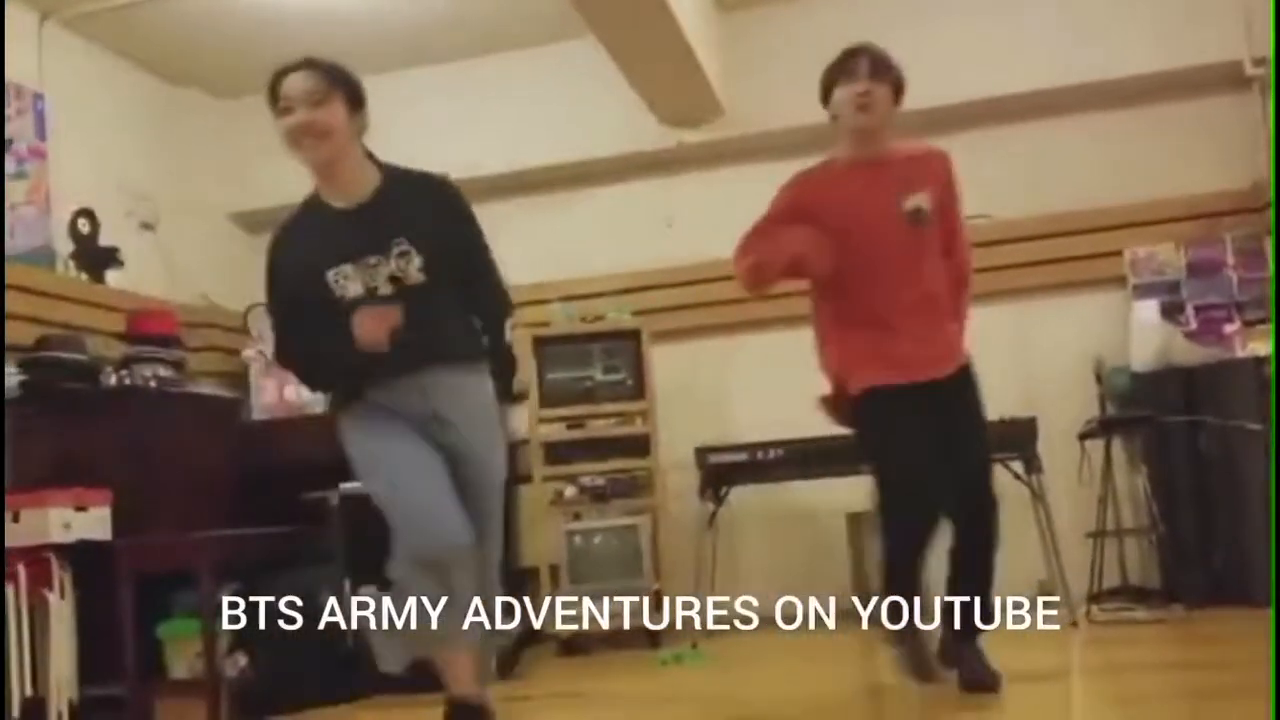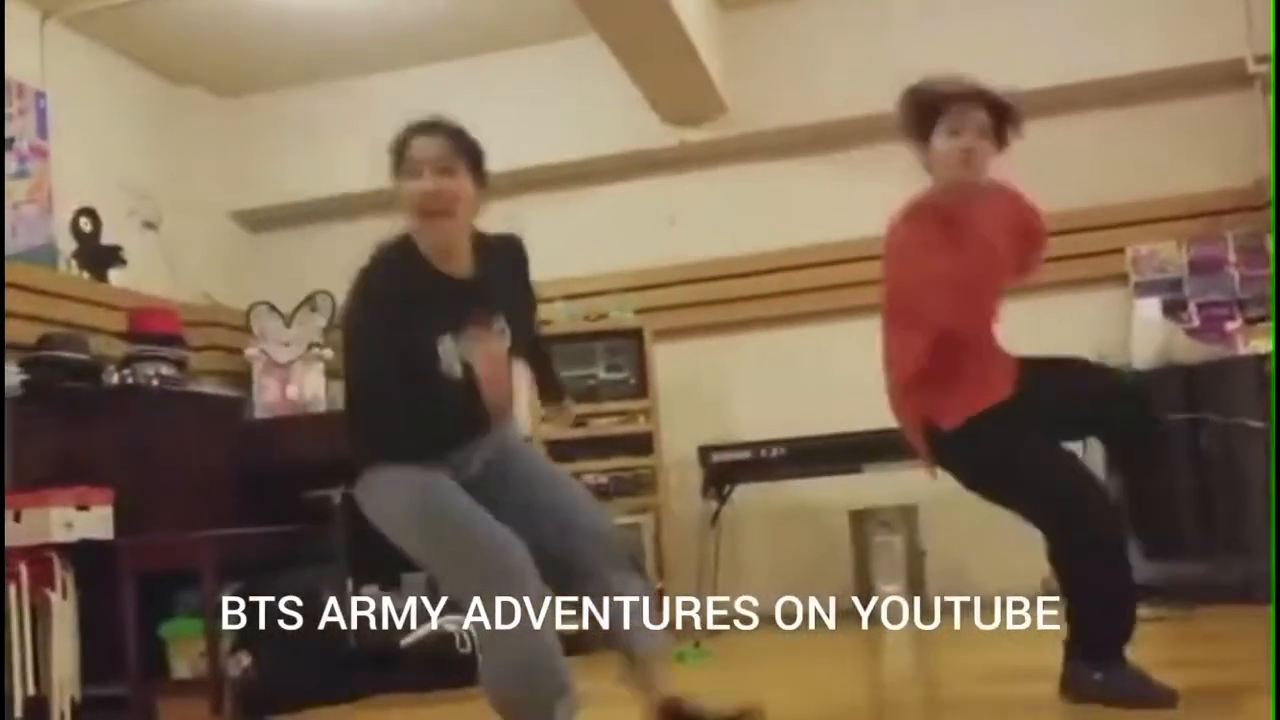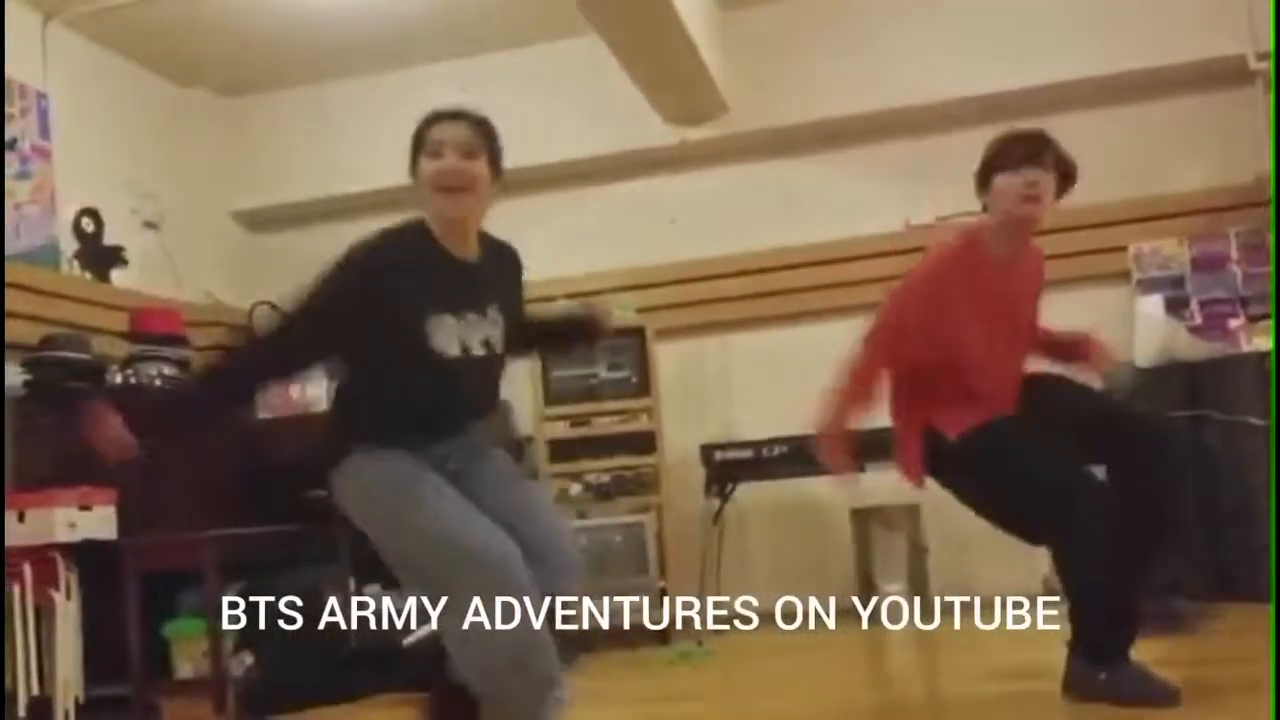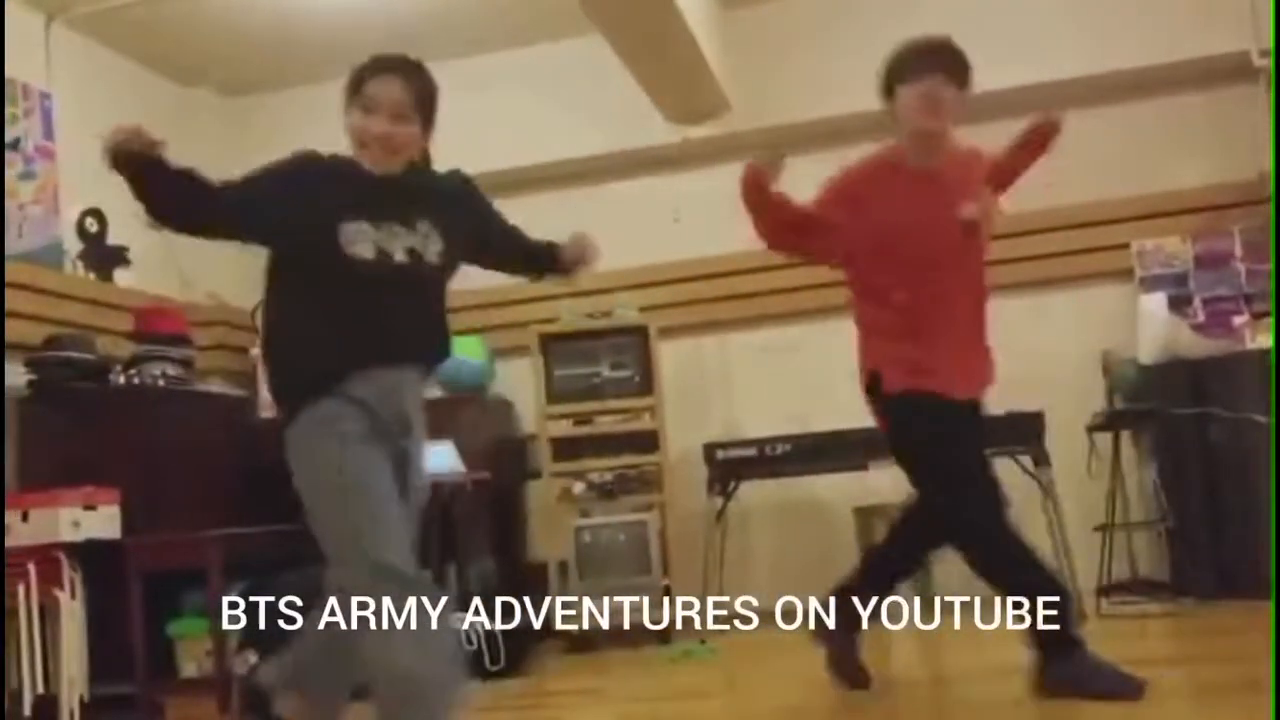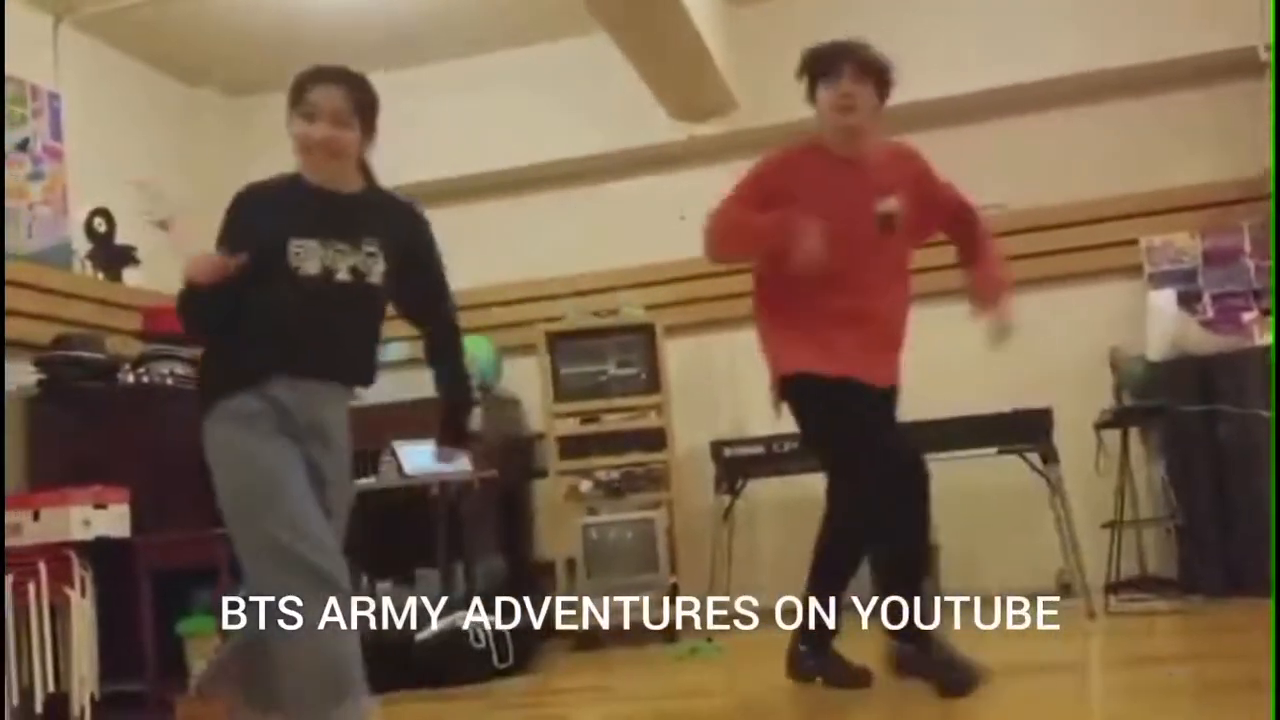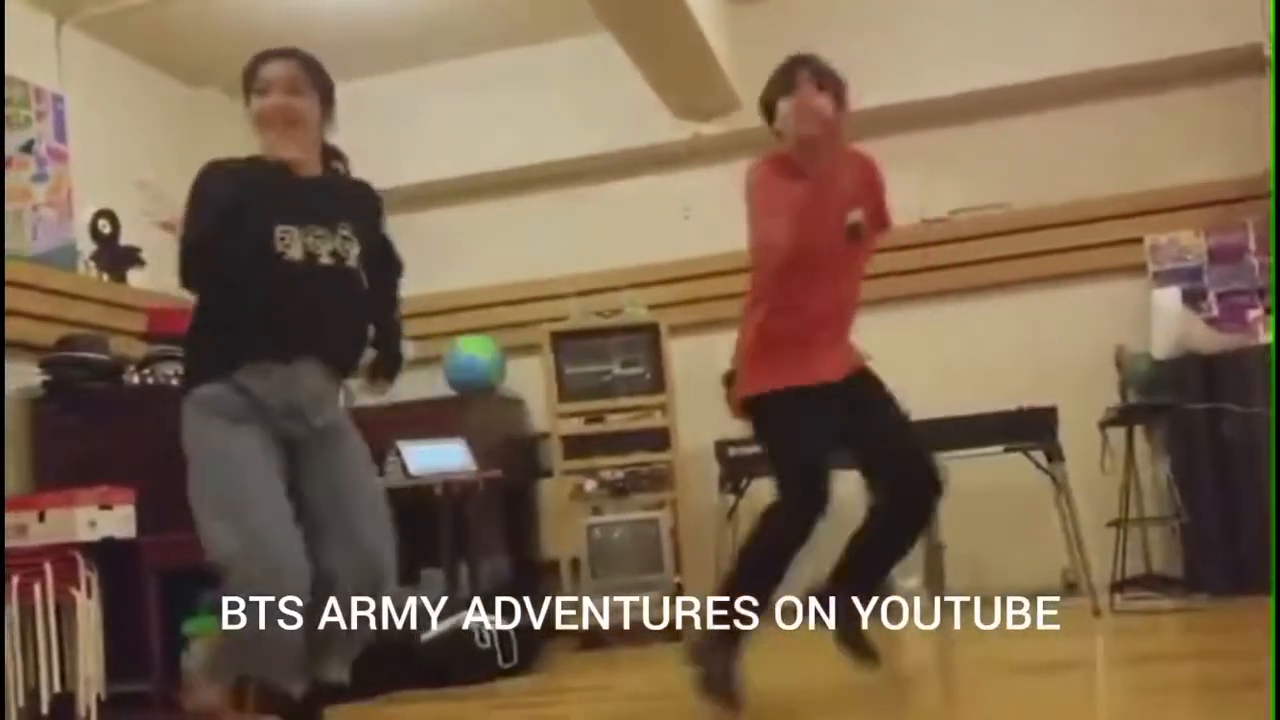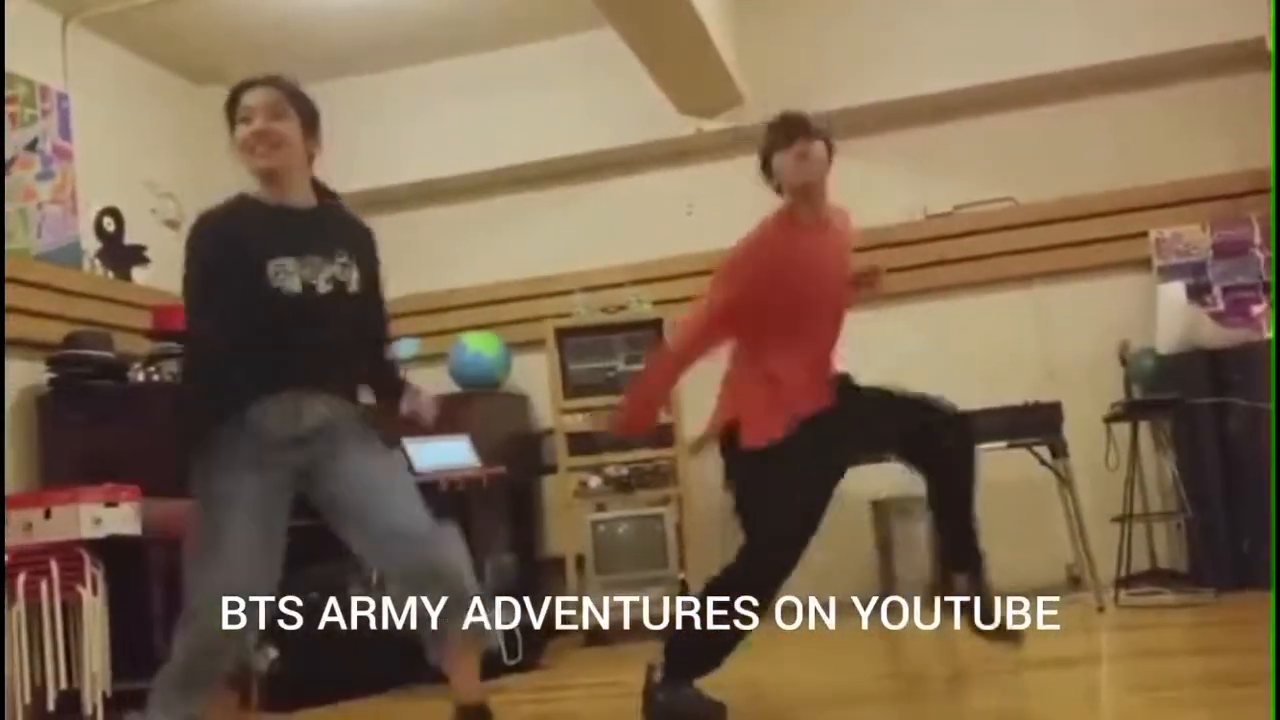
dt=0.2s
person 1, frame 1
left shoulder: (430, 197)
right shoulder: (295, 243)
left elbow: (488, 292)
right elbow: (294, 353)
left wrist: (502, 379)
right wrist: (348, 338)
left hip: (459, 394)
right hip: (374, 411)
left knee: (476, 561)
right knee: (437, 540)
person 1, frame 2
left shoulder: (502, 257)
right shoulder: (382, 293)
right elbow: (376, 424)
left wrist: (544, 375)
right wrist: (473, 394)
left hip: (481, 447)
right hip: (401, 466)
left knee: (595, 547)
right knee: (505, 579)
person 1, frame 3
left shoulder: (502, 264)
right shoulder: (386, 265)
right elbow: (284, 347)
left wrist: (579, 327)
right wrist: (161, 423)
left hip: (469, 447)
right hip: (384, 458)
left knee: (555, 563)
right knee: (499, 577)
person 1, frame 4
left shoulder: (452, 198)
right shoulder: (308, 182)
left elbow: (515, 250)
right elbow: (202, 209)
left wrist: (561, 255)
right wrist: (139, 162)
left hip: (402, 403)
right hip: (325, 405)
left knee: (372, 584)
right knee: (382, 578)
person 1, frame 5
left shoulder: (398, 223)
right shoulder: (260, 207)
left elbow: (437, 319)
right elbow: (205, 322)
left wrist: (456, 413)
right wrist: (198, 287)
left hip: (327, 413)
right hip: (248, 409)
left knee: (294, 587)
right knee: (306, 578)
person 1, frame 6
left shoulder: (358, 201)
right shoulder: (227, 181)
left elbow: (385, 276)
right elbow: (198, 273)
left wrist: (389, 352)
right wrist: (254, 185)
left hip: (316, 399)
right hip: (229, 399)
left knee: (367, 563)
right knee: (271, 569)
person 1, frame 7
left shoulder: (352, 234)
right shoulder: (221, 232)
right elbow: (205, 351)
left wrist: (399, 393)
right wrist: (188, 479)
left hip: (337, 424)
right hip: (245, 431)
left knee: (431, 558)
right knee: (226, 607)
person 2, frame 1
left shoulder: (932, 166)
right shoulder: (811, 189)
right elbow: (750, 266)
left wrist: (951, 321)
right wrist: (791, 249)
left hip: (942, 363)
right hip: (872, 374)
left knee: (975, 505)
right knee: (913, 505)
left ankle: (962, 637)
right ankle: (903, 615)
person 2, frame 2
left shoulder: (998, 204)
right shoulder: (913, 234)
left elbow: (1029, 238)
right elbow: (946, 318)
left wrist: (992, 275)
left hip: (996, 376)
right hip: (949, 407)
left knee: (1132, 408)
right knee: (1083, 512)
right ankle: (1093, 665)
person 2, frame 3
left shoulder: (1027, 259)
right shoulder: (951, 267)
right elbow: (884, 341)
left wrist: (1077, 346)
right wrist: (836, 422)
left hip: (1007, 398)
right hip: (951, 426)
left knee: (1141, 446)
right knee: (1083, 515)
left ankle: (1125, 585)
right ankle: (1100, 660)
person 2, frame 4
left shoulder: (969, 165)
right shoulder: (866, 183)
right elbow: (799, 237)
left wrist: (1033, 143)
right wrist: (759, 192)
left hip: (959, 368)
right hip: (904, 377)
left knee: (942, 511)
right knee: (976, 512)
left ankle: (846, 616)
right ankle: (1060, 654)
person 2, frame 5
left shoulder: (904, 165)
right shoulder: (784, 171)
left elbow: (962, 222)
right elbow: (722, 236)
left wrist: (989, 285)
right wrist: (787, 233)
left hip: (873, 361)
right hip: (810, 361)
left knee: (860, 501)
right knee: (898, 479)
left ankle: (813, 642)
right ankle: (914, 635)
person 2, frame 6
left shoulder: (861, 168)
right shoulder: (769, 177)
right elbow: (781, 246)
right wrist: (816, 166)
left hip: (837, 363)
right hip: (776, 369)
left knee: (916, 482)
right knee: (803, 499)
left ankle: (846, 595)
right ankle: (720, 640)
person 2, frame 7
left shoulder: (837, 224)
right shoulder: (764, 250)
right elbow: (698, 331)
left wrist: (855, 281)
right wrist: (640, 406)
left hip: (821, 397)
right hip: (769, 418)
left knee: (946, 434)
right knee: (768, 559)
left ankle: (962, 574)
